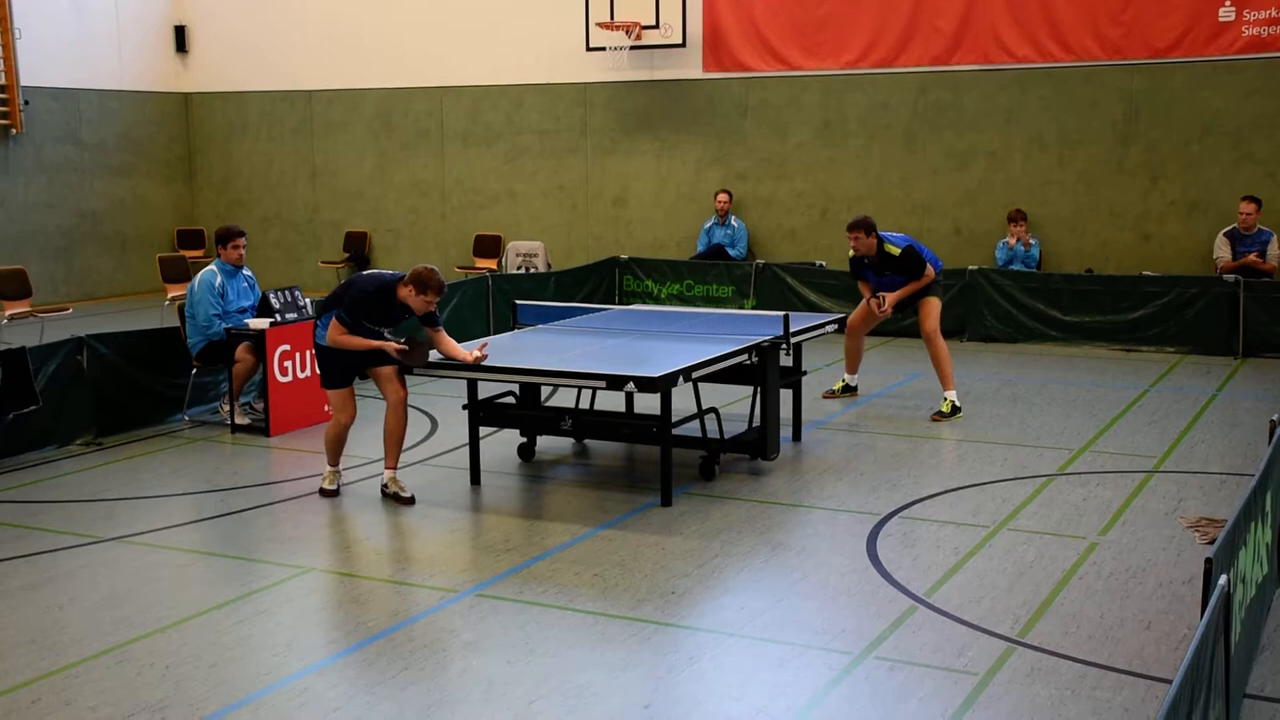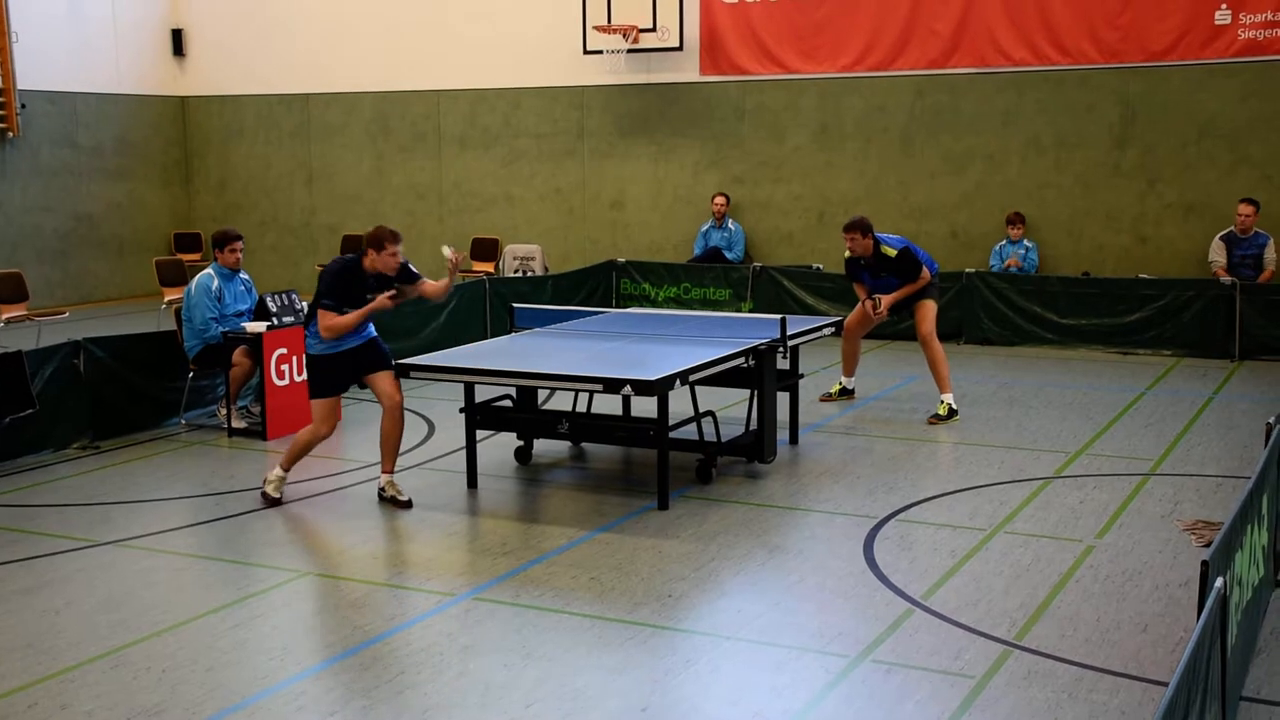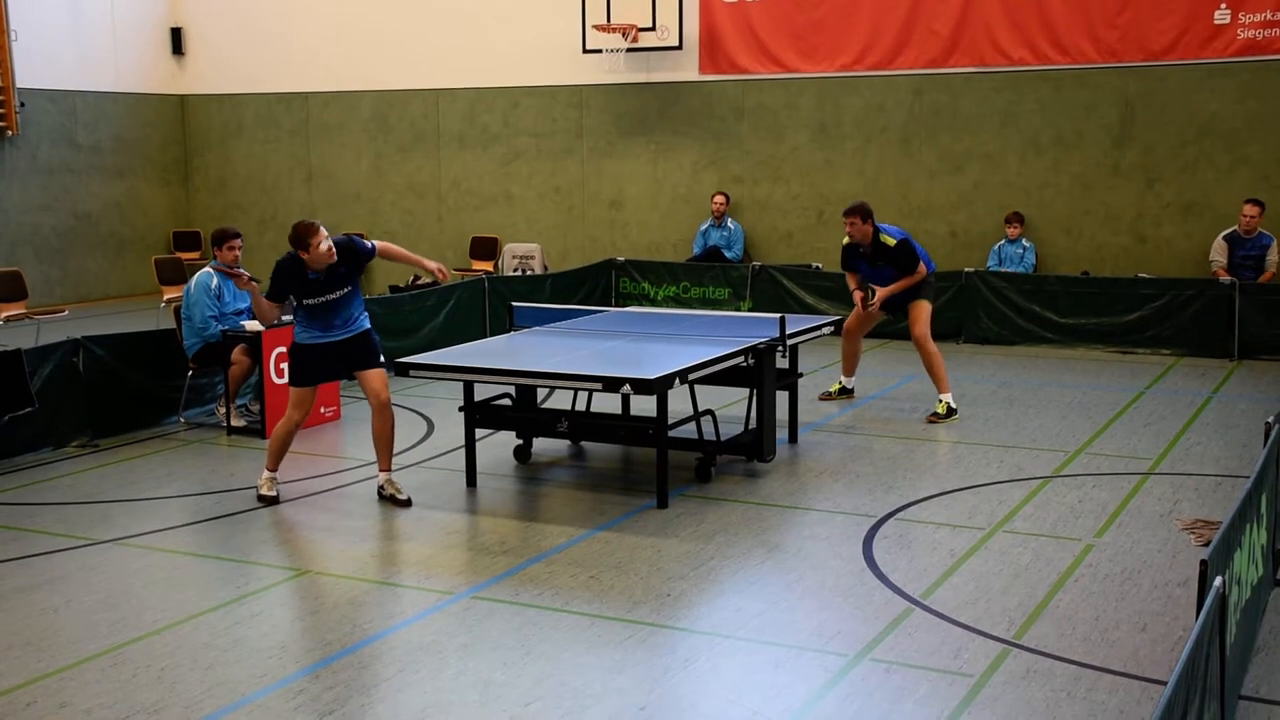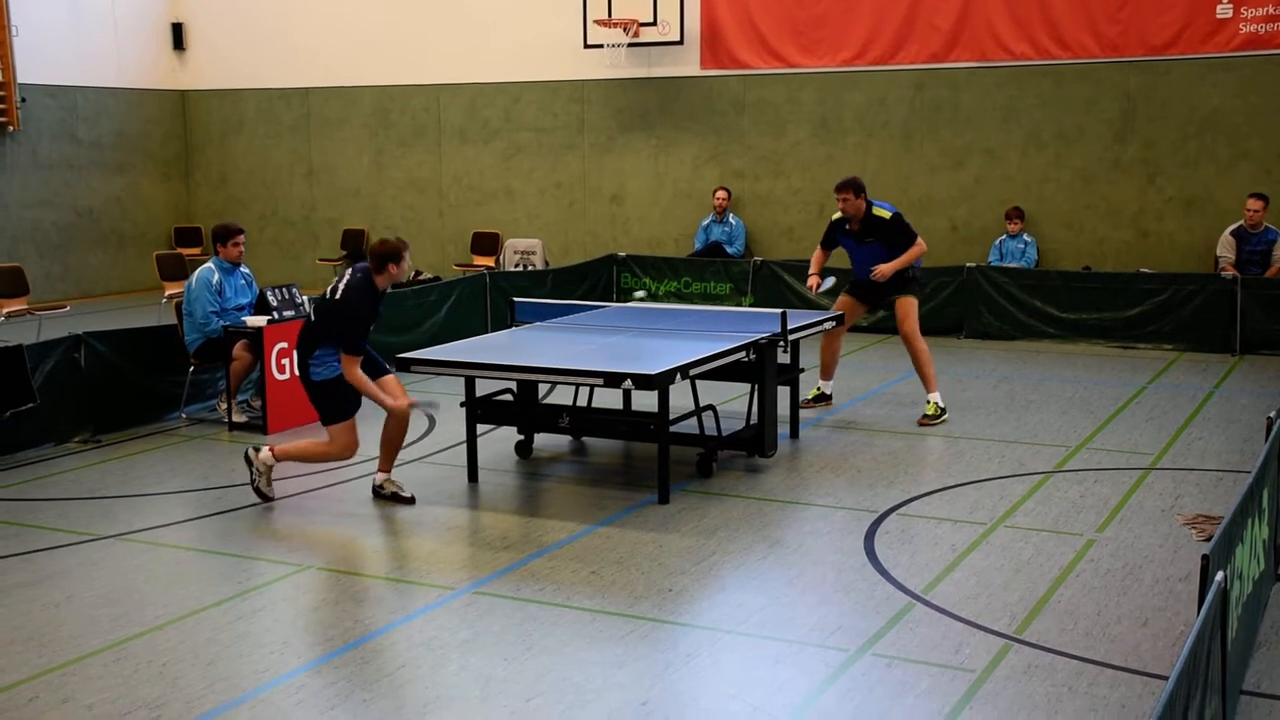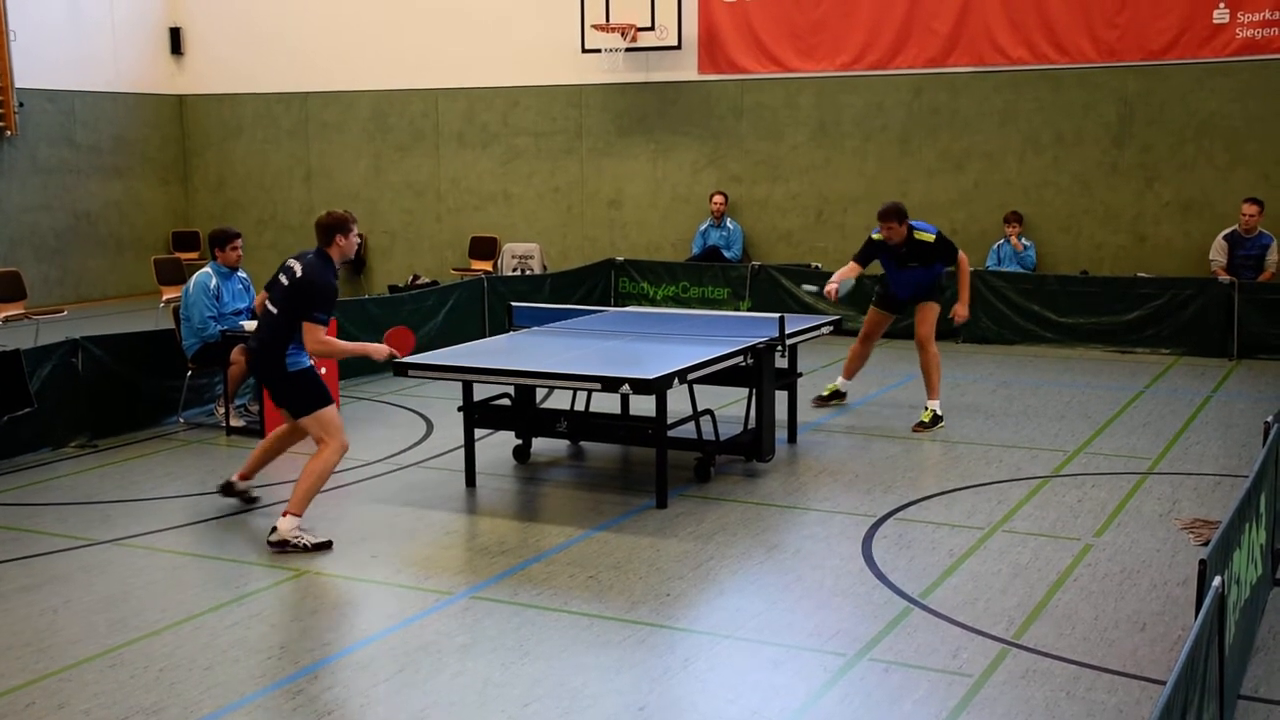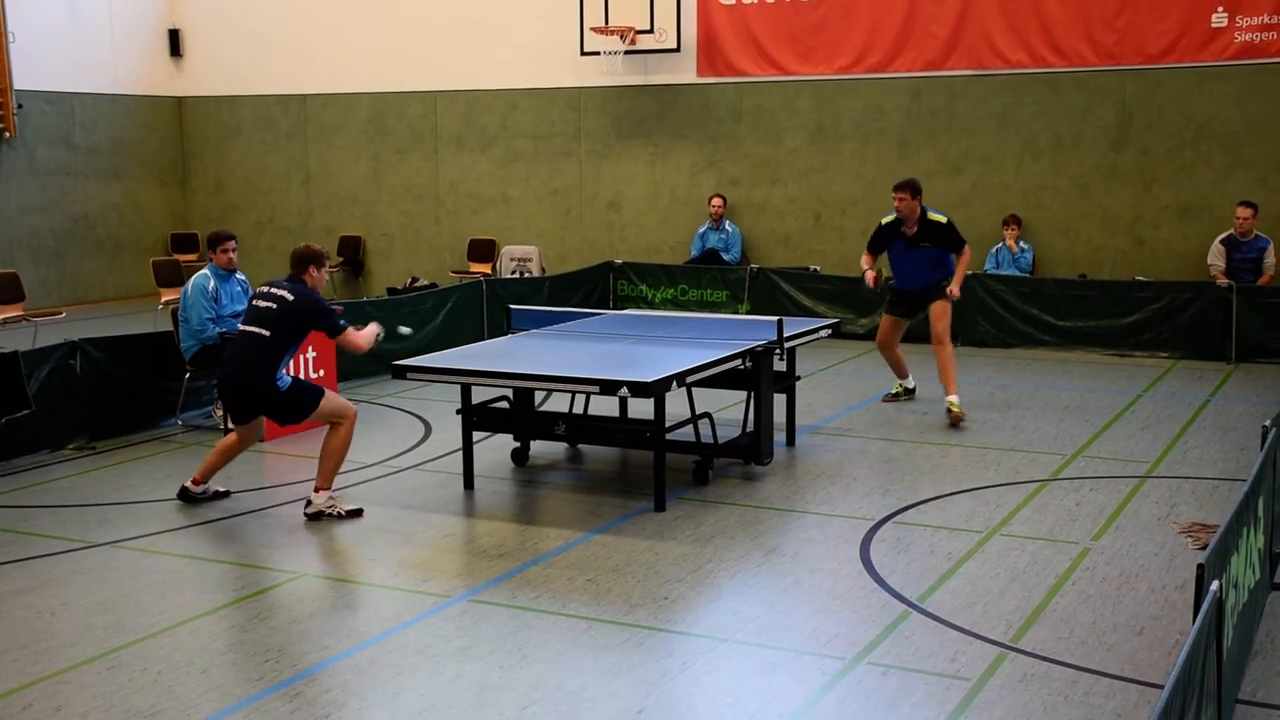
dt=0.5s
person 1, frame 1
left shoulder: (422, 296)
right shoulder: (368, 291)
left elbow: (439, 338)
right elbow: (335, 337)
left wrist: (466, 356)
right wrist: (382, 346)
left hip: (374, 335)
right hip: (335, 338)
left knee: (398, 396)
right knee: (344, 416)
left ankle: (390, 478)
right ankle: (332, 471)
person 1, frame 2
left shoulder: (393, 267)
right shoulder: (337, 274)
left elbow: (432, 291)
right elbow: (327, 331)
left wrist: (450, 279)
right wrist: (373, 307)
left hip: (364, 339)
right hip: (326, 349)
left knee: (394, 401)
right knee: (323, 428)
left ankle: (386, 483)
right ankle: (277, 474)
person 1, frame 3
left shoulder: (348, 247)
right shoulder: (287, 268)
left elbow: (381, 248)
right elbow: (268, 318)
left wrist: (425, 264)
right wrist: (254, 294)
left hip: (356, 333)
right hip: (311, 341)
left knee: (381, 399)
right knee: (295, 416)
left ankle: (385, 480)
right ankle: (268, 476)
person 1, frame 4
left shoulder: (366, 271)
right shoulder: (357, 307)
left elbow: (334, 299)
right elbow: (351, 372)
right wrist: (388, 402)
left hip: (348, 350)
right hip: (323, 364)
left knee: (401, 408)
right knee: (343, 448)
left ankle: (383, 480)
right ankle: (264, 456)
person 1, frame 5
left shoulder: (299, 261)
right shoulder: (322, 282)
left elbow: (261, 303)
right elbow: (316, 344)
right wrist: (369, 349)
left hip: (263, 353)
right hip: (284, 363)
left knee: (298, 426)
right knee: (334, 444)
left ankle: (240, 481)
right ankle: (287, 529)
person 1, frame 6
left shoulder: (264, 291)
right shoulder: (309, 303)
right elbow: (359, 344)
right wrist: (373, 329)
left hip: (230, 381)
right hip: (266, 386)
left knee: (248, 433)
right knee: (345, 414)
left ankle: (196, 486)
right ankle: (322, 500)
person 2, frame 1
left shoulder: (901, 250)
right shoulder: (856, 256)
left elbow: (929, 274)
right elbow: (863, 280)
left wrist: (896, 296)
right wrist: (870, 298)
left hip: (925, 282)
right hip: (887, 289)
left knee: (930, 332)
right knee: (853, 326)
left ankle: (951, 400)
right ankle: (849, 383)
person 2, frame 2
left shoulder: (896, 252)
right shoulder: (851, 258)
left elbow: (924, 276)
right elbow: (859, 283)
left wrist: (892, 298)
right wrist: (865, 300)
left hip: (921, 284)
right hip: (883, 290)
left knee: (926, 334)
right knee: (850, 329)
left ankle: (948, 403)
right ankle: (846, 386)
person 2, frame 3
left shoulder: (895, 242)
right shoulder: (849, 245)
left elbow: (920, 272)
right elbow: (851, 272)
left wrist: (887, 292)
right wrist: (855, 291)
left hip: (917, 283)
right hip: (880, 288)
left knee: (920, 336)
right knee: (849, 330)
left ankle: (947, 402)
right ankle: (846, 385)
person 2, frame 4
left shoulder: (887, 218)
right shoulder: (838, 222)
left elbow: (920, 247)
right elbow: (822, 250)
left wrist: (893, 266)
right wrist: (813, 273)
left hip: (900, 279)
right hip: (864, 282)
left knee: (909, 332)
right knee: (831, 328)
left ankle: (935, 402)
right ankle: (824, 390)
person 2, frame 5
left shoulder: (930, 238)
right shoulder: (877, 240)
left elbow: (961, 261)
right elbow: (854, 266)
left wrist: (962, 302)
right wrist: (834, 282)
left hip: (927, 290)
right hip: (892, 289)
left knee: (924, 339)
right knee: (866, 337)
left ankle: (934, 409)
right ankle: (839, 388)
person 2, frame 6
left shoulder: (940, 224)
right shoulder: (887, 226)
left elbow: (964, 253)
right elbow: (869, 256)
left wrist: (956, 283)
right wrist: (867, 270)
left hip: (936, 287)
right hip: (903, 289)
left knee: (940, 337)
right knee: (885, 344)
left ankle: (952, 402)
right ankle: (907, 384)
person 3, frame 1
left shoulder: (246, 274)
right shoulder: (208, 279)
left elbow: (259, 310)
right elbow: (210, 327)
right hip: (209, 342)
right knee: (249, 354)
left ankle: (263, 399)
right ankle: (229, 403)
person 3, frame 2
left shoulder: (243, 278)
right shoulder: (205, 283)
left elbow: (256, 314)
right elbow: (207, 330)
right hip: (206, 346)
right knee: (246, 357)
left ankle: (259, 403)
right ankle: (227, 406)
person 3, frame 3
right shoulder: (204, 281)
left elbow: (255, 312)
right elbow: (206, 329)
left hip: (239, 339)
right hip: (205, 344)
right knee: (245, 356)
left ankle: (258, 401)
right ankle: (225, 405)
person 3, frame 4
left shoulder: (244, 272)
right shoulder: (205, 277)
left elbow: (257, 307)
right elbow: (208, 324)
right wrist: (241, 328)
right hip: (206, 341)
right knee: (246, 351)
left ankle: (259, 396)
right ankle: (227, 401)
person 3, frame 5
left shoulder: (241, 276)
right shoulder: (202, 282)
left elbow: (254, 311)
right elbow: (205, 329)
right wrist: (240, 332)
right hip: (204, 345)
right knee: (244, 356)
left ankle: (258, 401)
right ankle: (224, 405)
person 3, frame 6
left shoulder: (240, 278)
right shoulder: (201, 284)
right elbow: (204, 331)
right wrist: (238, 335)
left hip: (234, 340)
right hip: (202, 348)
right ankle: (222, 406)
